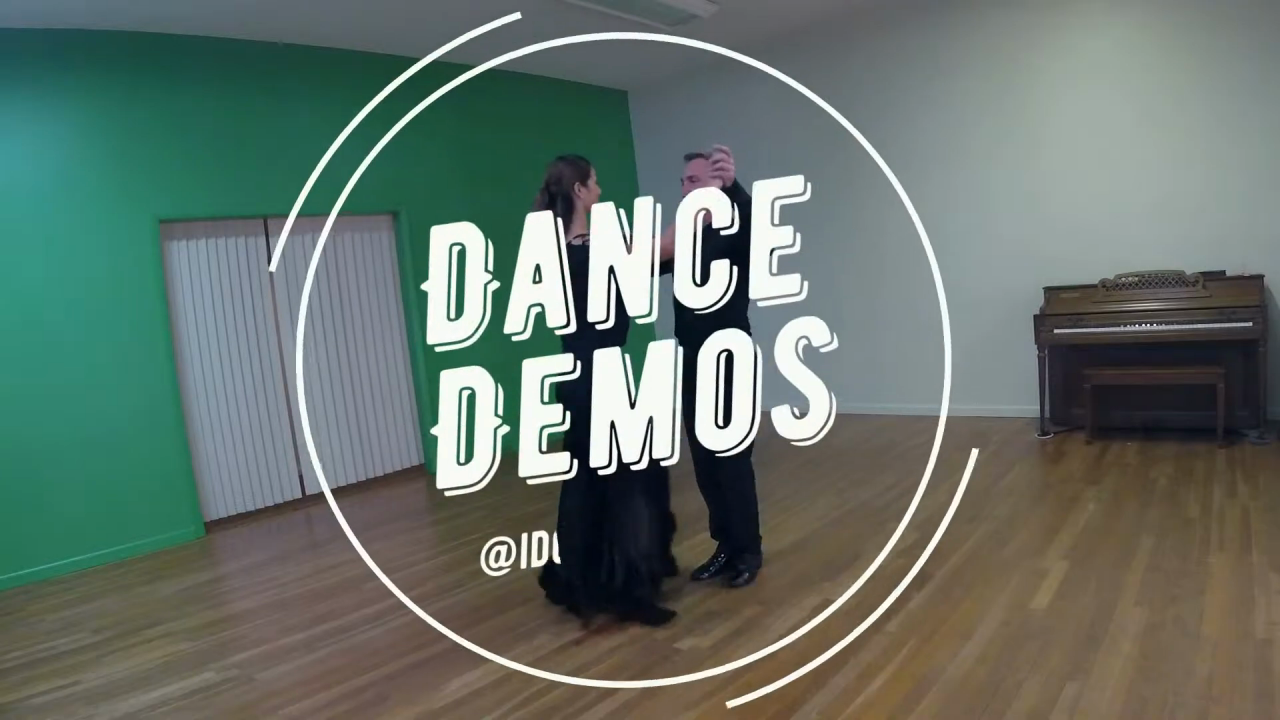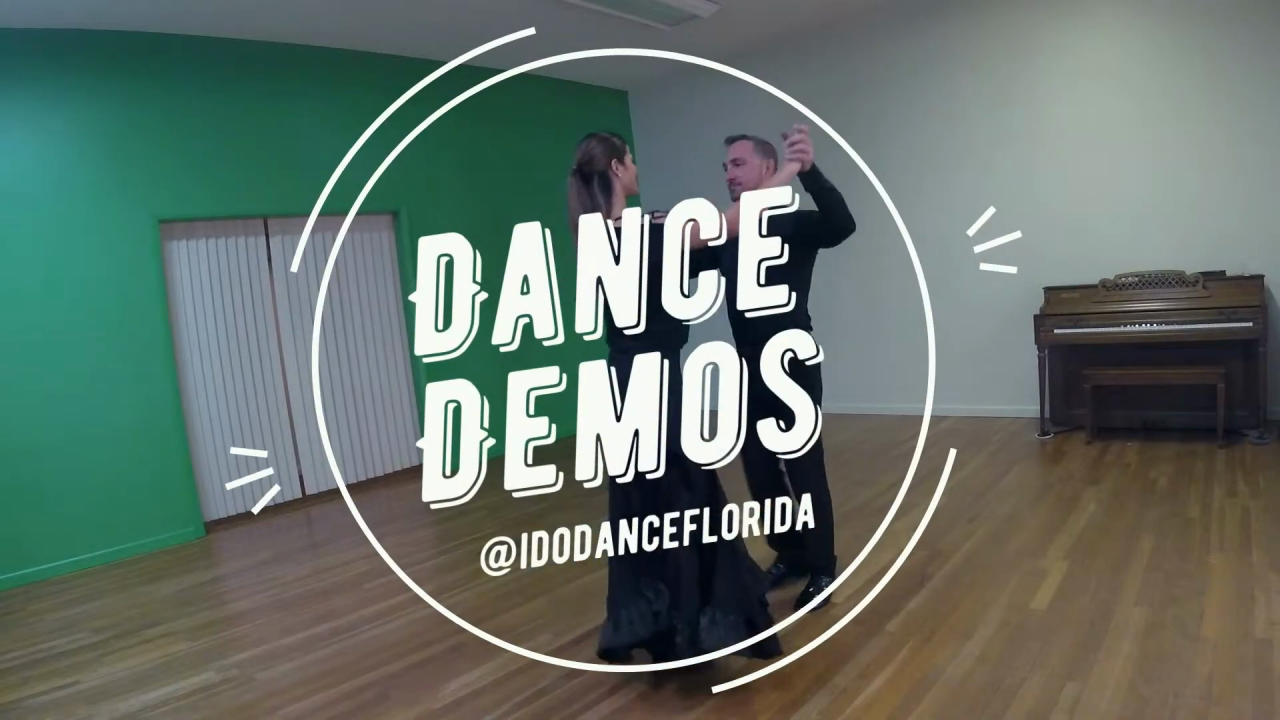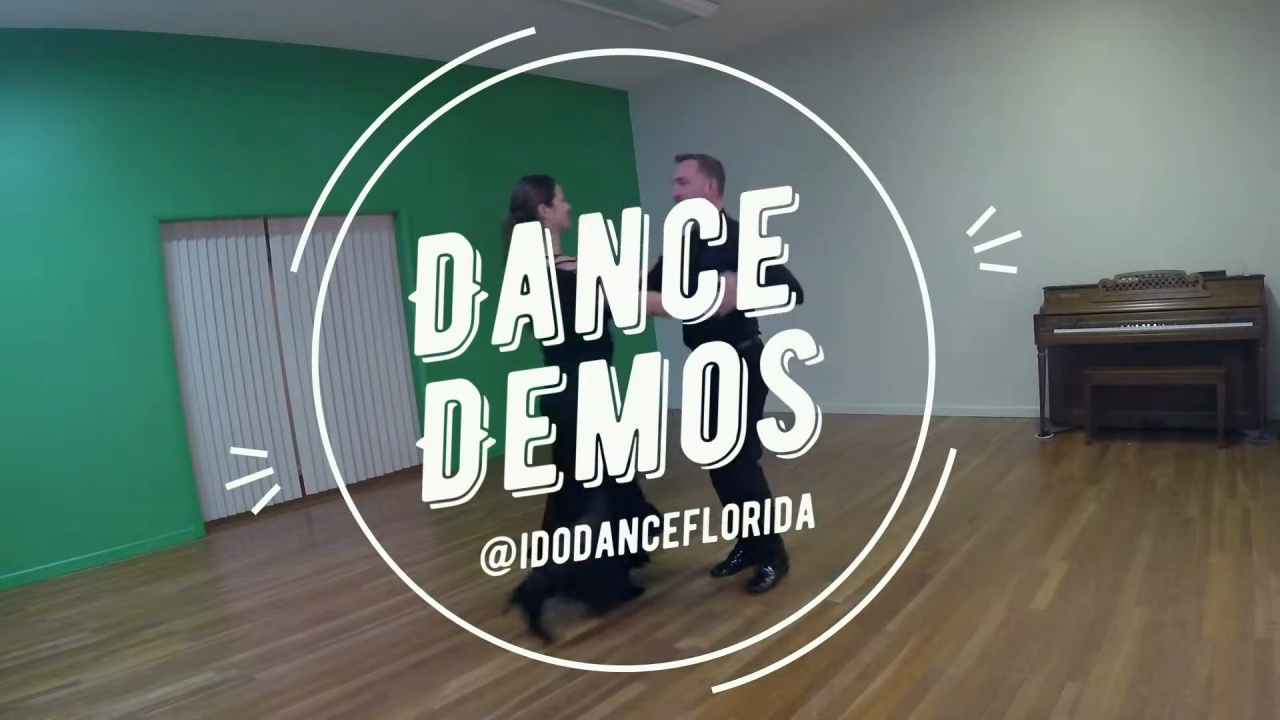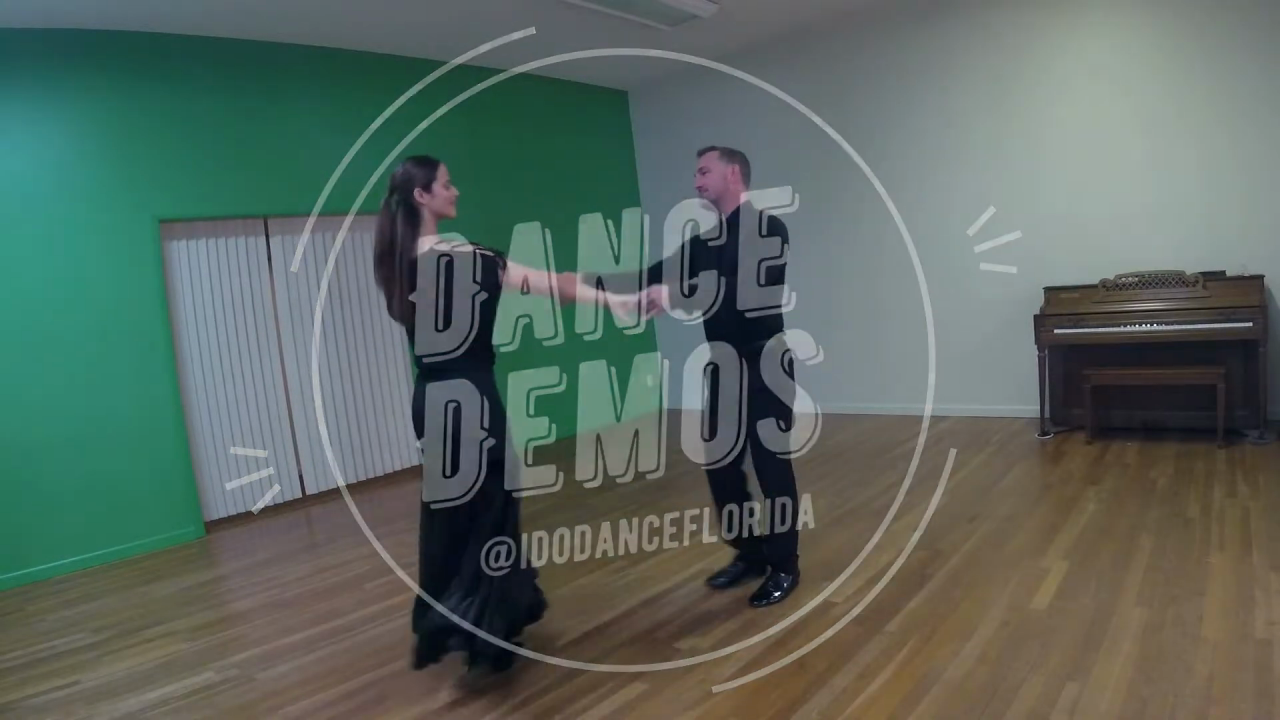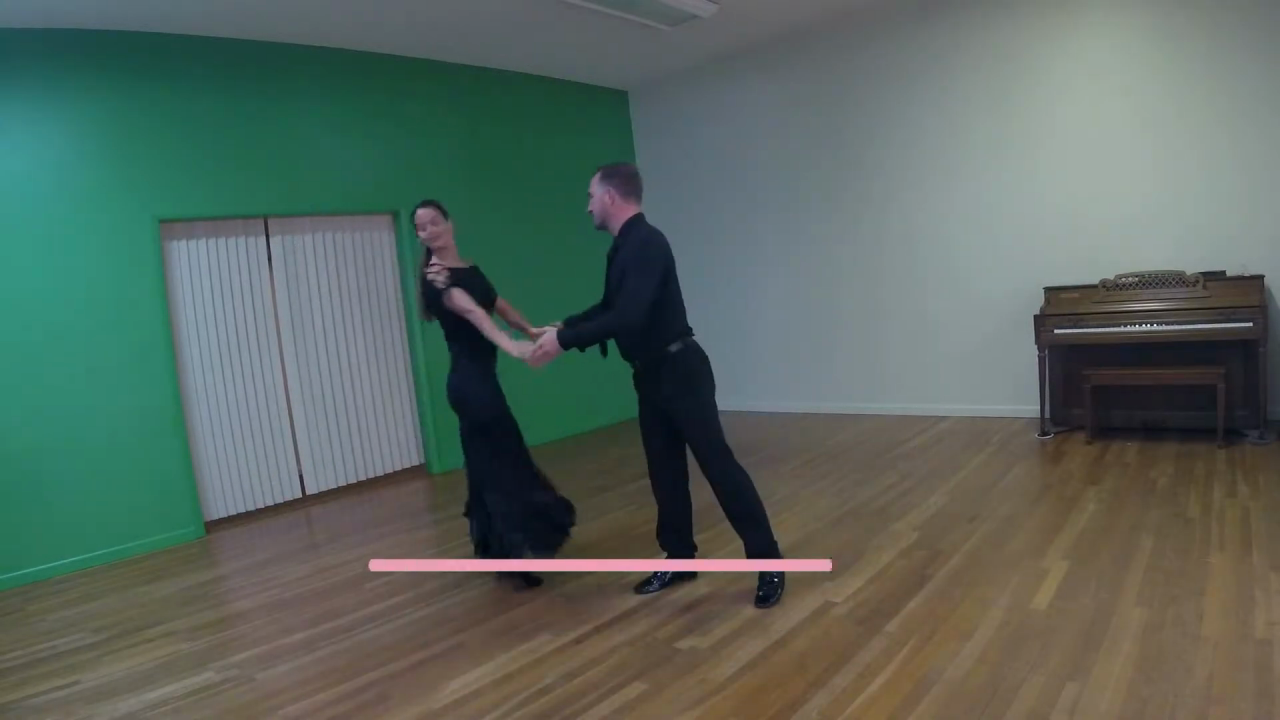
dt=1s
person 1, frame 1
left shoulder: (562, 251)
right shoulder: (591, 251)
left hip: (572, 377)
right hip: (595, 379)
left knee: (589, 484)
right knee: (633, 478)
left ankle: (579, 586)
right ankle: (634, 589)
person 1, frame 2
right shoulder: (644, 232)
right elbow: (736, 219)
right wrist: (791, 170)
left hip: (623, 384)
left knee: (642, 504)
right knee: (676, 505)
left ankle: (654, 624)
right ankle: (675, 635)
person 1, frame 3
left shoulder: (548, 270)
right shoulder: (566, 273)
left hip: (567, 393)
right hip: (578, 396)
left knee: (596, 491)
right knee: (600, 498)
left ankle: (603, 577)
right ankle: (539, 587)
person 1, frame 4
left shoulder: (400, 262)
right shoulder: (457, 258)
right elbow: (545, 283)
right wrist: (614, 299)
left hip: (429, 400)
right hip: (469, 399)
left knee: (449, 511)
right knee: (486, 510)
left ankle: (447, 627)
right ankle: (480, 633)
person 1, frame 5
left shoulder: (469, 269)
right shoulder: (435, 275)
left elbow: (501, 307)
right elbow: (469, 311)
left wrist: (532, 332)
right wrist: (509, 343)
left hip: (478, 376)
right hip: (471, 380)
left knee: (492, 461)
right knee: (503, 461)
left ankle: (495, 542)
right ankle: (511, 551)
person 2, frame 1
left shoulder: (735, 236)
left wrist: (732, 185)
left hip: (731, 362)
right hip: (694, 365)
left knee: (732, 460)
right knee: (704, 461)
left ankle: (746, 552)
right ankle: (729, 546)
person 2, frame 2
left shoulder: (797, 225)
right shoulder: (729, 235)
left elbow: (842, 225)
left wrist: (809, 169)
left hip: (792, 366)
right hip: (749, 368)
left knee: (804, 471)
right knee: (760, 469)
left ankle: (821, 570)
right ankle: (789, 555)
person 2, frame 3
left shoulder: (739, 239)
left elbow: (792, 291)
right elbow: (648, 294)
left hip: (741, 365)
left knee: (741, 460)
right knee: (719, 462)
left ankle: (772, 553)
right ankle: (749, 543)
person 2, frame 4
left shoulder: (766, 228)
right shoulder: (704, 242)
right elbow: (655, 279)
left wrist: (676, 292)
left hip: (764, 366)
left knee: (771, 468)
right knee: (720, 463)
left ankle: (784, 567)
right ankle: (751, 552)
person 2, frame 5
left shoulder: (646, 243)
right shoulder: (623, 248)
left elbow: (630, 316)
right elbow: (609, 309)
left wrist: (564, 339)
right wrist: (564, 325)
left hip: (680, 370)
right hip: (651, 375)
left knee: (717, 462)
right knee: (664, 470)
left ankle: (767, 562)
right ankle: (680, 558)
